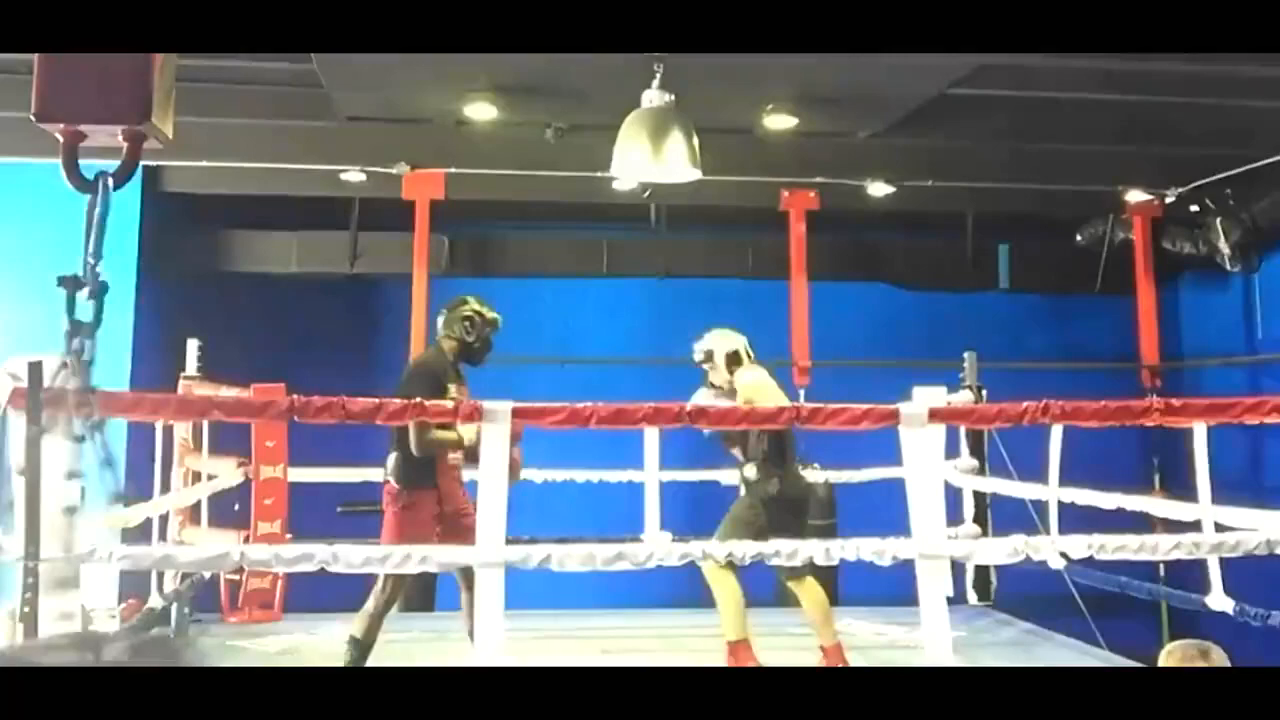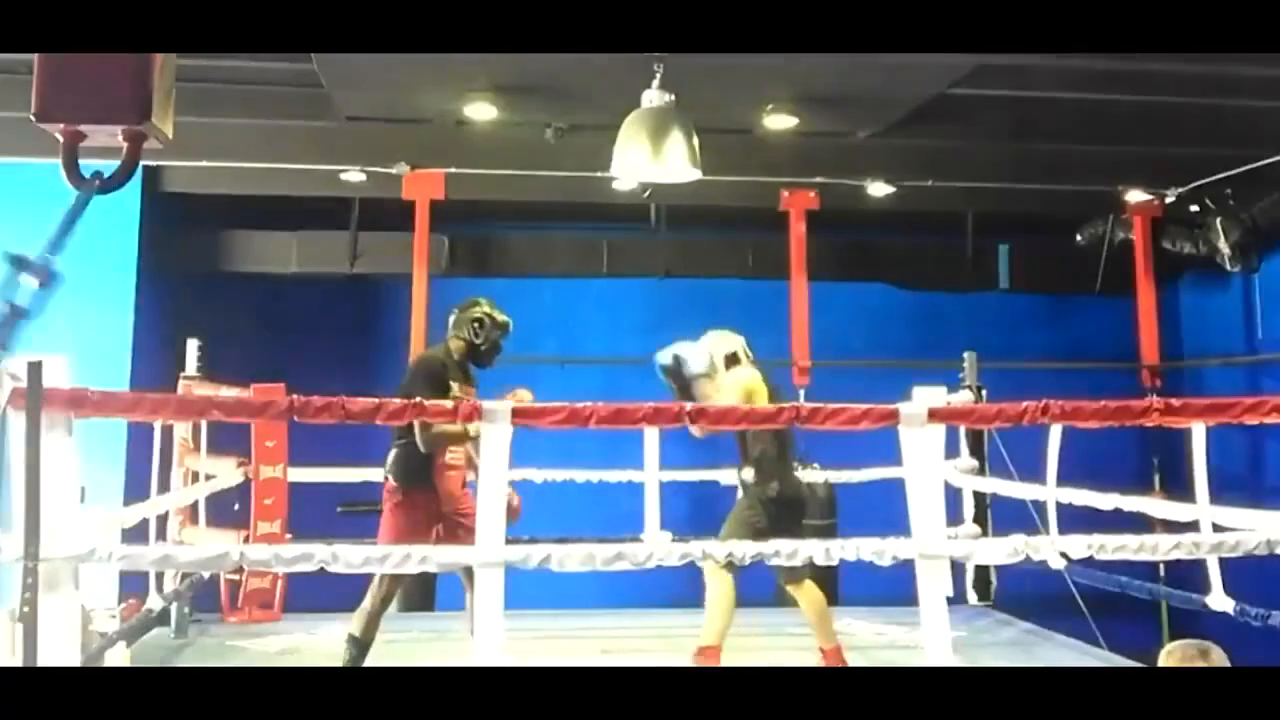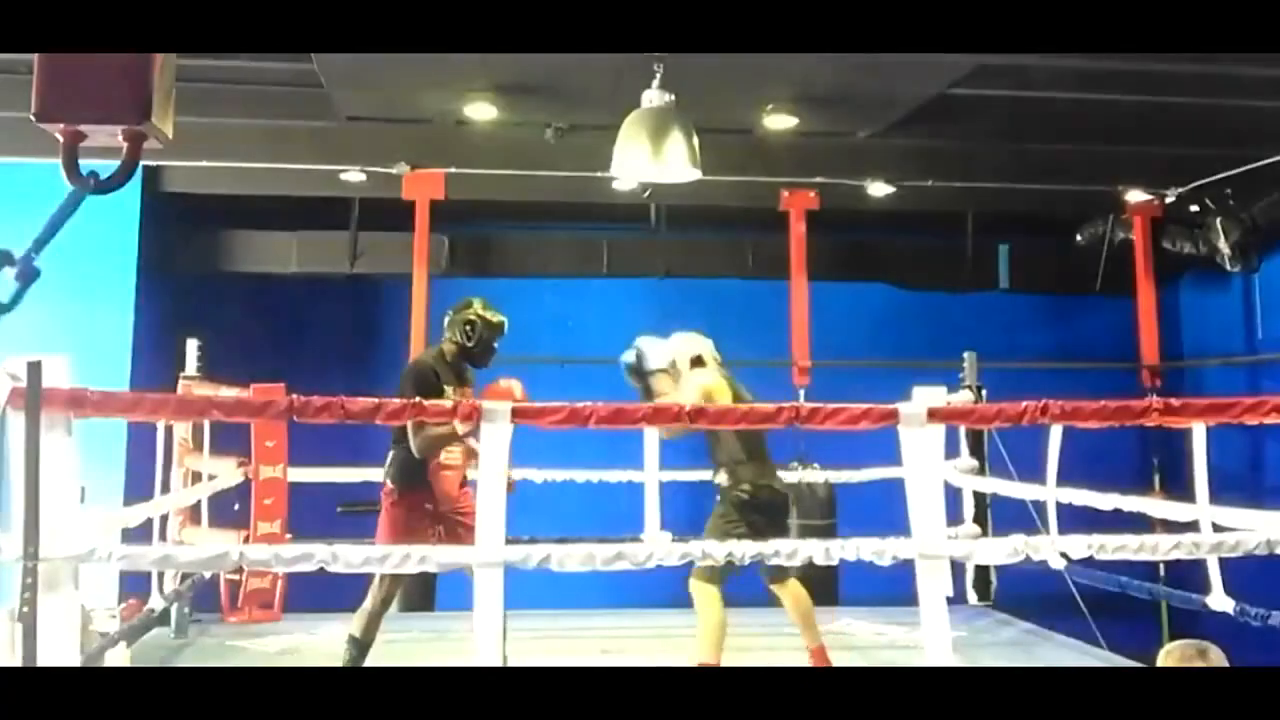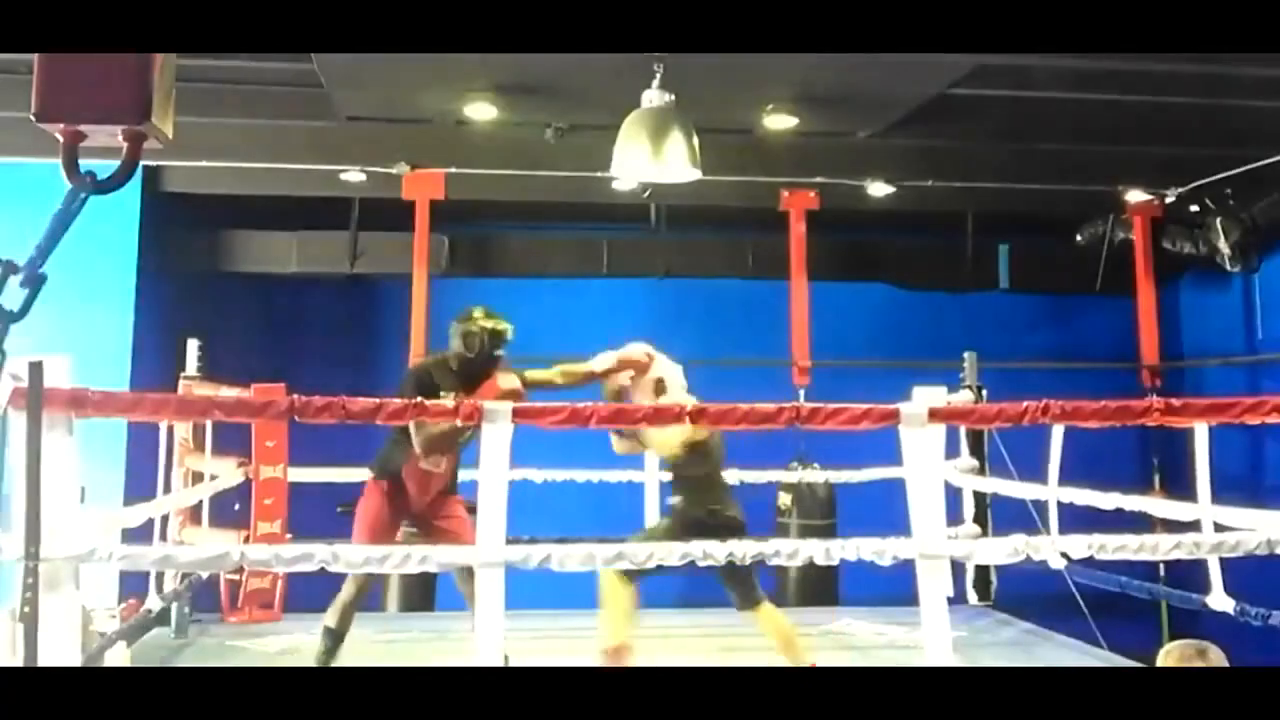
dt=0.2s
person 1, frame 1
left shoulder: (453, 371)
right shoulder: (428, 368)
right elbow: (421, 443)
right wrist: (477, 435)
left hip: (447, 489)
right hip: (413, 489)
left knee: (474, 576)
right knee: (391, 585)
right ankle: (351, 660)
person 1, frame 2
left shoulder: (465, 373)
right shoulder: (430, 366)
right elbow: (428, 439)
left hip: (452, 490)
right hip: (412, 488)
right knee: (387, 584)
right ankle: (351, 660)
person 1, frame 3
left shoulder: (463, 374)
right shoulder: (422, 371)
right elbow: (419, 444)
right wrist: (469, 422)
left hip: (452, 490)
right hip: (409, 491)
right knee: (387, 586)
right ankle: (350, 661)
person 1, frame 4
left shoulder: (483, 372)
right shoulder: (424, 376)
left elbow: (547, 376)
right elbow: (423, 444)
left wrist: (597, 366)
left hip: (434, 491)
right hip: (391, 485)
left knee: (471, 575)
right knee: (361, 578)
right ankle: (324, 658)
person 2, frame 1
left shoulder: (752, 379)
right shoulder: (742, 392)
left elbow: (779, 410)
right elbow: (743, 449)
right wrist: (718, 408)
left hip: (771, 489)
right hip: (789, 490)
left knee: (717, 563)
right knee: (798, 575)
left ankle: (740, 654)
right ankle: (834, 656)
person 2, frame 2
left shoulder: (742, 379)
right shoulder: (742, 387)
right elbow: (701, 425)
left wrist: (696, 380)
right wrist: (684, 384)
left hip: (767, 493)
right hip: (786, 493)
left knee: (718, 569)
right knee: (796, 579)
left ankle: (706, 658)
right ankle: (834, 657)
person 2, frame 3
left shoulder: (705, 380)
right shoulder: (724, 388)
left wrist: (655, 374)
right wrist: (650, 383)
left hip: (746, 495)
right hip: (767, 494)
left knee: (704, 581)
right knee: (781, 578)
left ankle: (707, 667)
right ankle: (820, 657)
person 2, frame 4
left shoulder: (681, 408)
left elbow: (665, 447)
right elbow: (622, 445)
right wrist: (618, 397)
left hip: (691, 520)
right hip: (723, 520)
left knee: (614, 572)
right knee: (752, 603)
left ankle: (617, 657)
right ankle: (802, 665)
